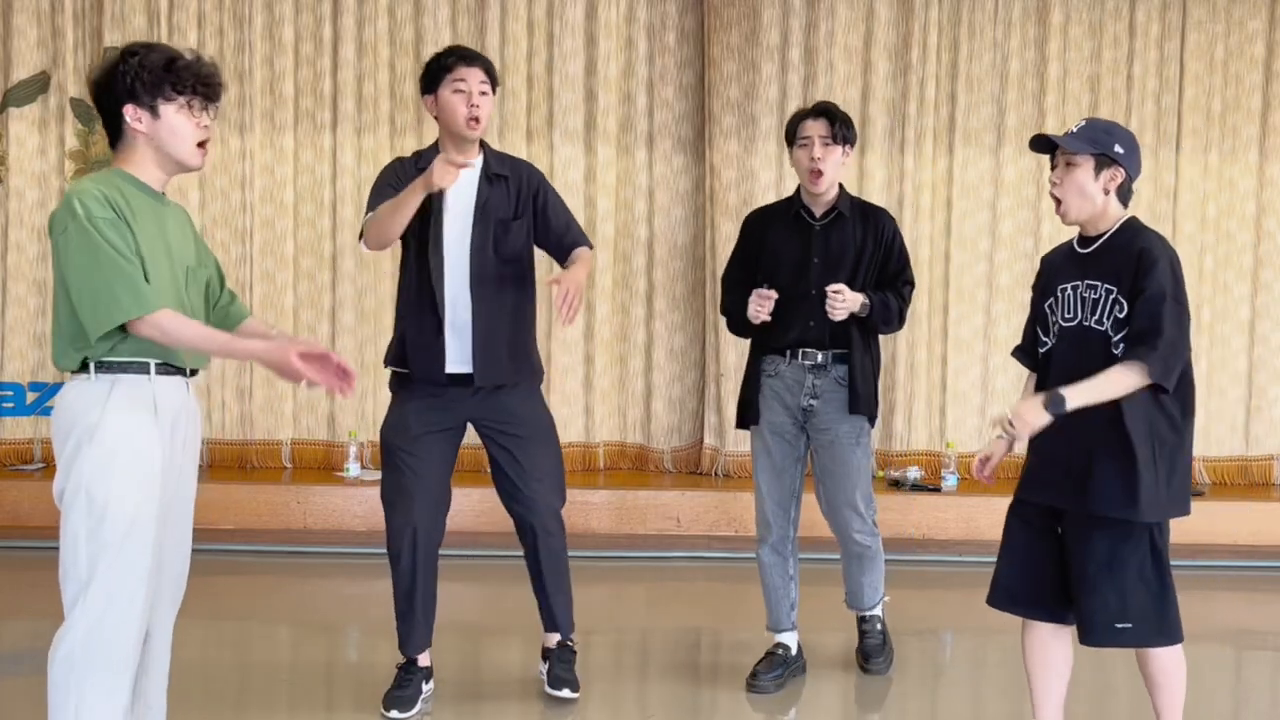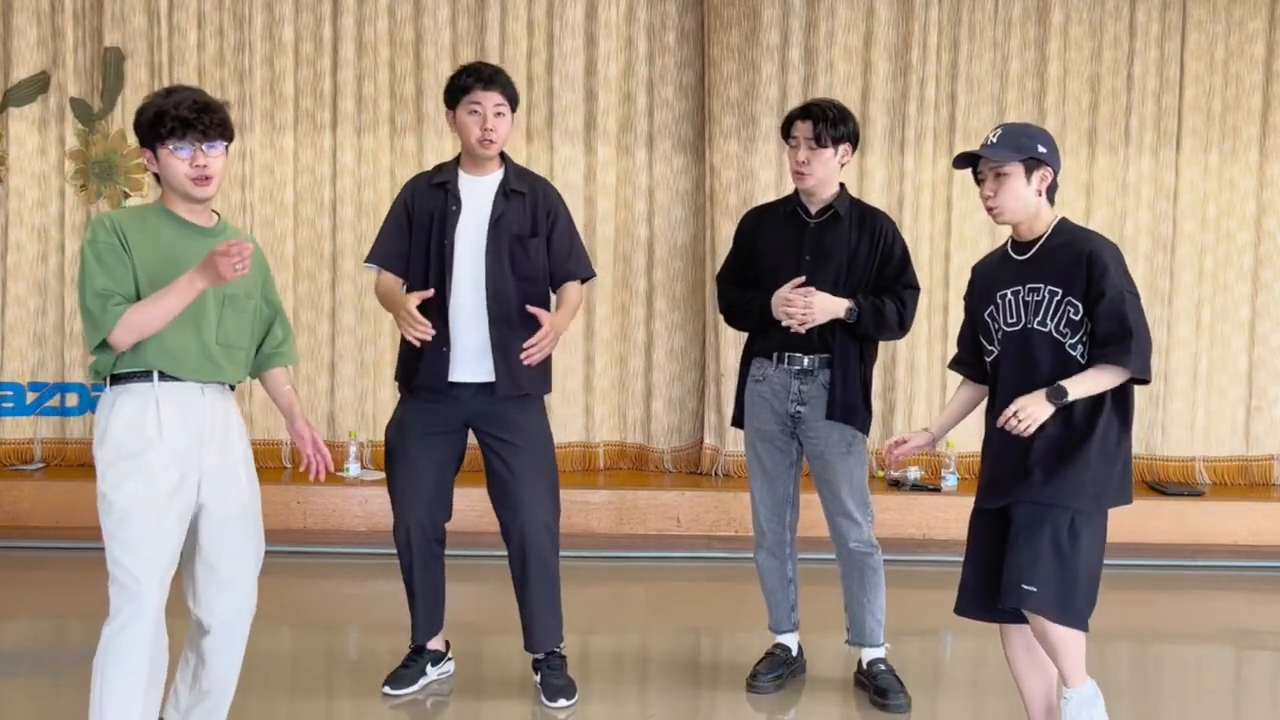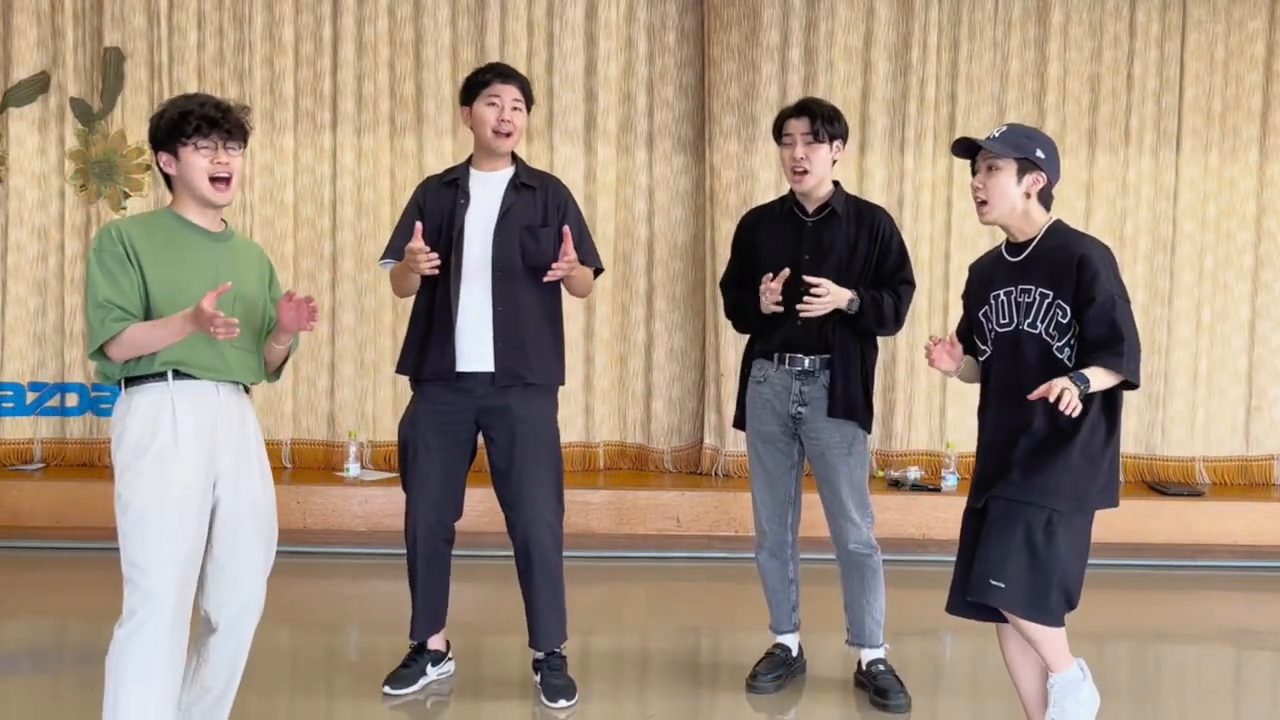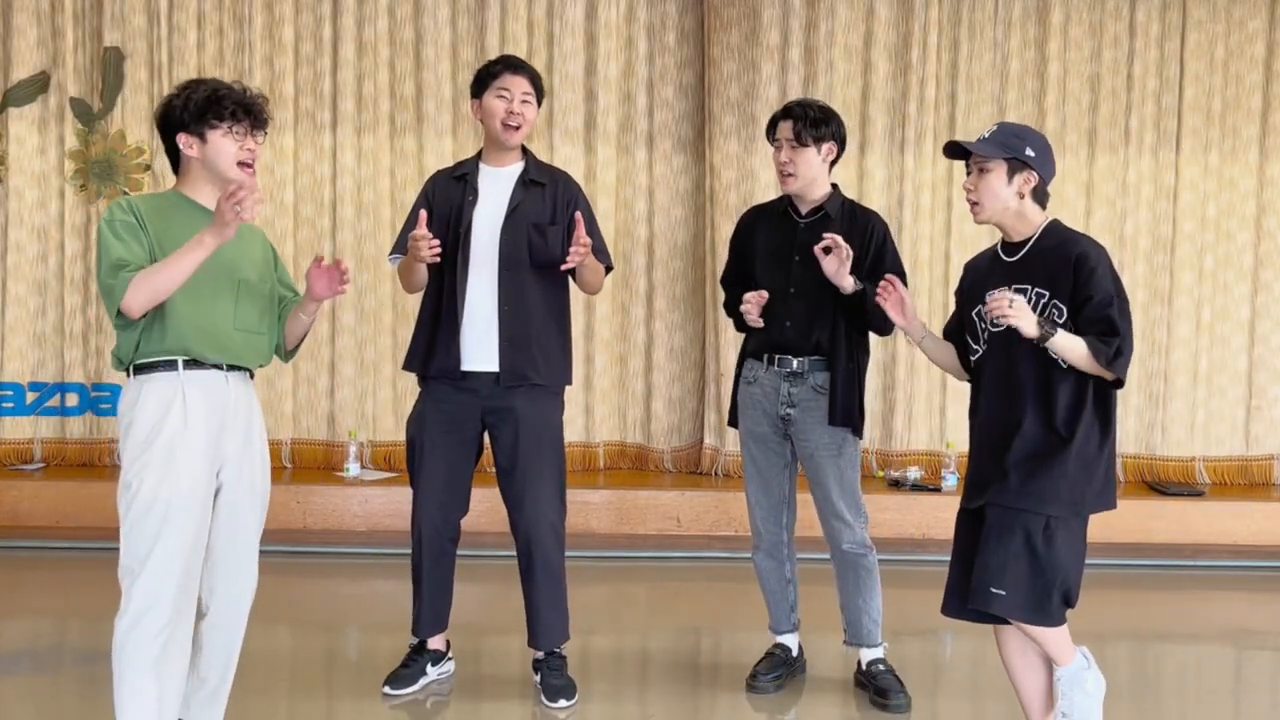
dt=1s
person 1, frame 1
left shoulder: (522, 180)
right shoulder: (409, 174)
left elbow: (580, 254)
right elbow: (374, 237)
left wrist: (577, 276)
right wrist: (425, 184)
left hip: (507, 378)
right hip: (425, 382)
left knee: (540, 511)
right knee: (412, 523)
left ankle: (558, 641)
right ankle: (416, 662)
person 1, frame 2
left shoulder: (538, 196)
right shoulder: (421, 193)
left elbow: (572, 280)
right elbow: (384, 279)
left wrist: (558, 322)
right wrist: (400, 303)
left hip: (511, 387)
right hip: (431, 385)
left knee: (533, 521)
right knee: (416, 519)
left ankle: (547, 654)
right ankle: (430, 647)
person 1, frame 3
left shoulder: (548, 193)
right shoulder: (435, 192)
left elbow: (585, 284)
right elbow: (399, 286)
left wrist: (569, 268)
right wrist: (412, 265)
left hip: (522, 381)
right hip: (442, 379)
left knee: (537, 518)
right knee: (427, 515)
left ankle: (549, 654)
right ankle: (431, 646)
person 1, frame 4
left shoulder: (558, 190)
right shoulder: (444, 187)
left elbow: (595, 283)
right elbow: (409, 282)
left wrist: (583, 260)
right wrist: (416, 257)
left hip: (529, 381)
right hip: (448, 377)
left knee: (539, 519)
right knee: (432, 514)
left ankle: (549, 654)
right ankle: (431, 646)
person 2, frame 1
left shoulder: (173, 216)
right shoulder: (88, 203)
left elbow: (222, 317)
right elbow: (142, 316)
left wrist: (292, 351)
right wrist: (262, 352)
left hip: (173, 407)
right hip: (113, 407)
left knee: (157, 597)
right knee: (107, 604)
person 2, frame 2
left shoulder: (243, 246)
right shoulder: (115, 230)
left elbow: (267, 348)
right elbow: (119, 331)
left wrist: (297, 418)
right wrist: (200, 277)
left hip: (221, 419)
right hip: (143, 416)
left knee: (232, 596)
right knee: (140, 597)
person 2, frame 3
left shoulder: (252, 256)
right shoulder: (124, 237)
right elbow: (116, 342)
left wrist: (284, 333)
right wrist: (190, 321)
left hip: (237, 420)
right hip: (161, 414)
left knee: (241, 596)
right knee: (159, 593)
person 2, frame 4
left shoulder: (256, 240)
right shoulder: (133, 214)
left elbow: (283, 338)
right elbow: (133, 298)
left wrist: (313, 300)
right wrist: (213, 234)
left hip: (240, 405)
right hip: (169, 399)
left knee: (231, 584)
right knee: (160, 582)
person 3, frame 1
left shoulder: (874, 224)
right shoulder: (763, 224)
left elbow: (899, 303)
right elbow: (730, 298)
left wrist: (861, 303)
right wrist: (749, 309)
left hip: (842, 382)
right hip: (776, 381)
left knee: (853, 517)
right knee: (775, 521)
left ankle: (869, 614)
right ankle: (785, 642)
person 3, frame 2
left shoulder: (873, 227)
right shoulder: (760, 222)
left elbow: (901, 310)
right elbow: (729, 299)
left wrist: (842, 308)
right wrist: (769, 305)
left hip: (834, 388)
right hip: (767, 383)
left knee: (854, 528)
right knee: (771, 524)
left ankle: (872, 657)
right ankle: (786, 644)
person 3, frame 3
left shoulder: (870, 222)
right shoulder: (758, 224)
left elbow: (897, 307)
right elbow: (732, 305)
left wrist: (848, 300)
right wrist: (758, 304)
left hip: (835, 387)
right hip: (768, 384)
left knee: (854, 529)
right knee: (772, 525)
left ankle: (871, 657)
right ankle: (786, 644)
person 3, frame 4
left shoulder: (862, 226)
right shoulder: (755, 223)
left elbow: (890, 313)
right elbow: (731, 293)
left wrist: (848, 284)
right wrist: (743, 309)
left hip: (825, 389)
right hip: (759, 385)
left knee: (847, 528)
right knee: (768, 525)
left ankle: (871, 657)
right ankle: (785, 644)
person 4, frame 1
left shoulder: (1148, 255)
right shoulder: (1054, 264)
left elbow: (1151, 364)
left wrist: (1056, 402)
right wrist: (1007, 434)
left hip: (1125, 470)
right hip: (1053, 468)
left knee: (1138, 610)
right knee: (1041, 601)
person 4, frame 2
left shoulder: (1093, 256)
right shoulder: (988, 273)
left elbow: (1128, 357)
left wrist: (1054, 395)
right wrist: (933, 433)
left hip: (1074, 460)
right hip: (1005, 462)
left knee: (1042, 589)
right knee: (1006, 602)
person 4, frame 3
left shoulder: (1086, 259)
right shoulder: (985, 271)
left elbow: (1120, 359)
left wrist: (1078, 382)
right wrist: (956, 365)
left hip: (1065, 460)
right hip: (999, 458)
left knee: (1013, 585)
right knee: (1004, 602)
person 4, frame 4
left shoulder: (1081, 257)
right shoulder: (980, 271)
left elbow: (1111, 357)
left wrist: (1040, 327)
right wrist: (912, 326)
left hip: (1057, 462)
right hip: (994, 461)
left knee: (1014, 592)
right knee: (997, 605)
left ankle: (1076, 671)
